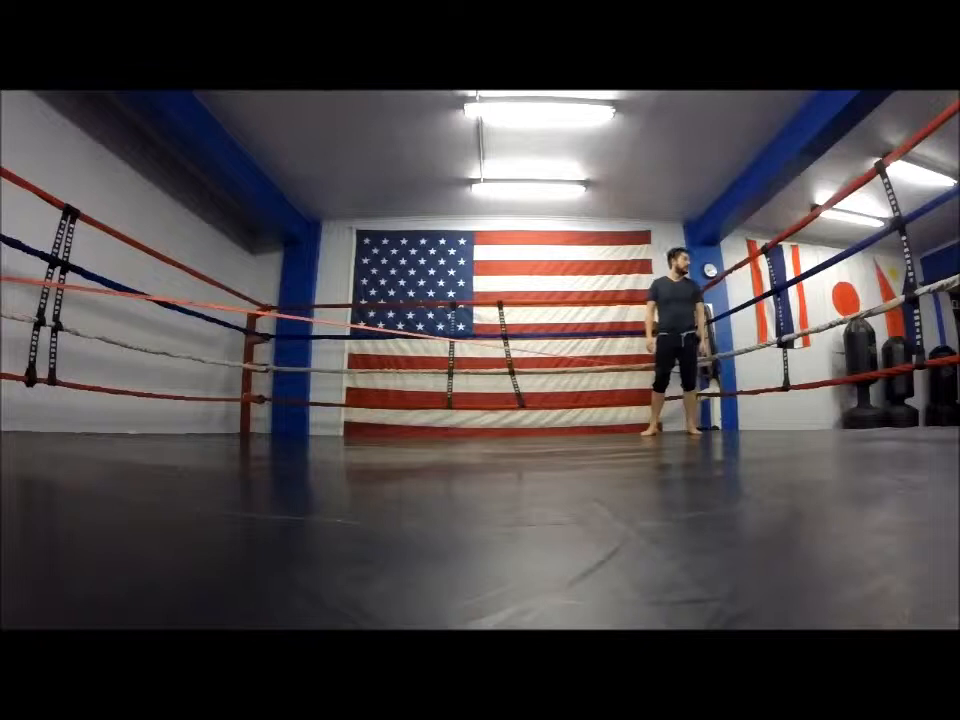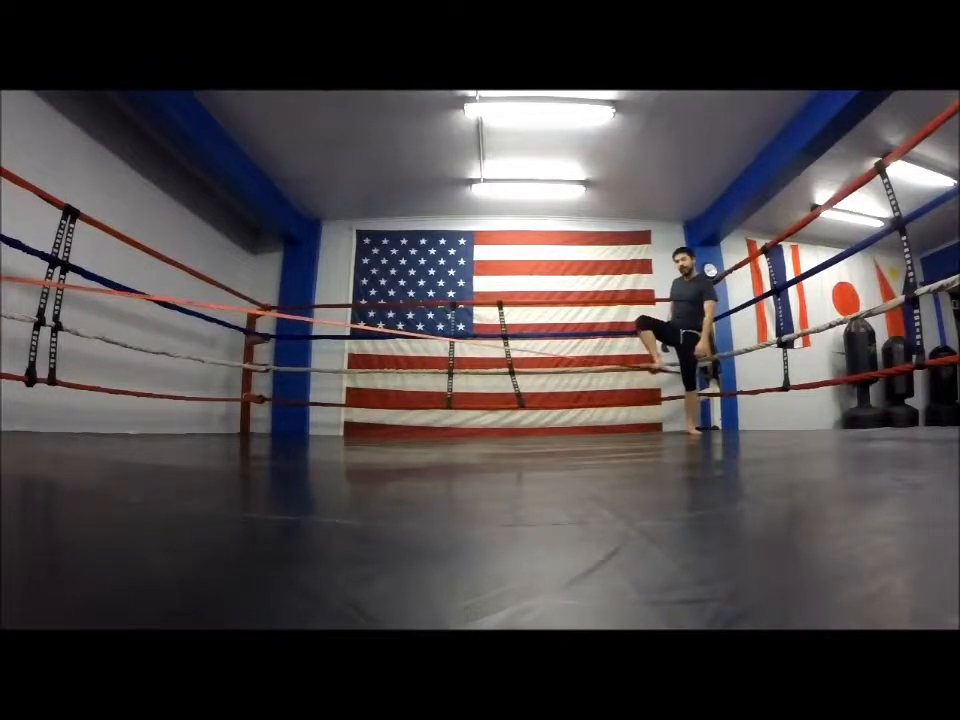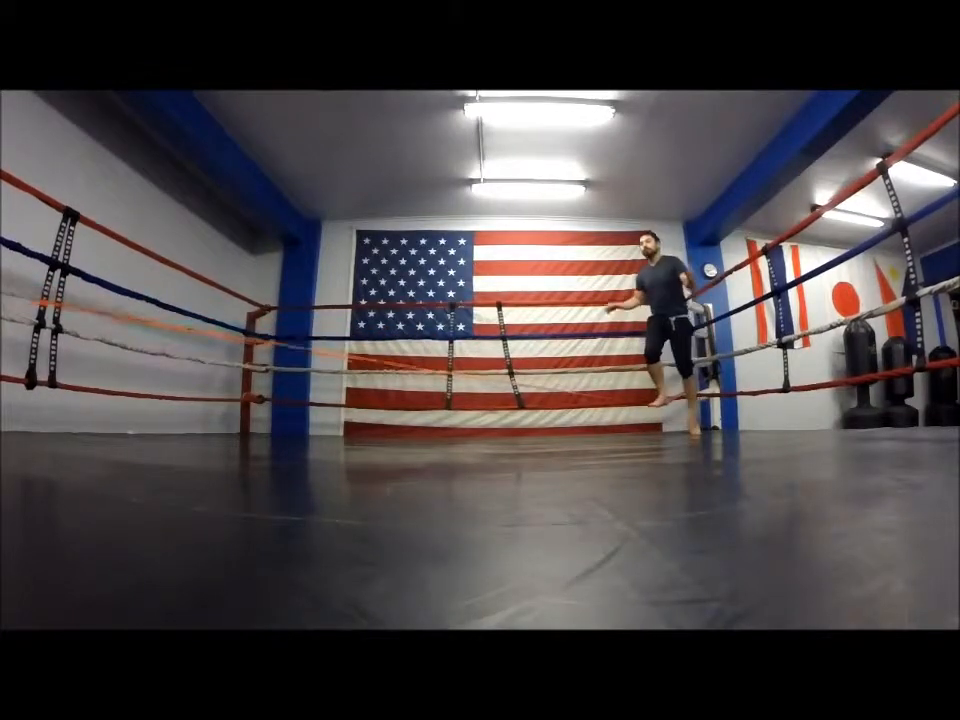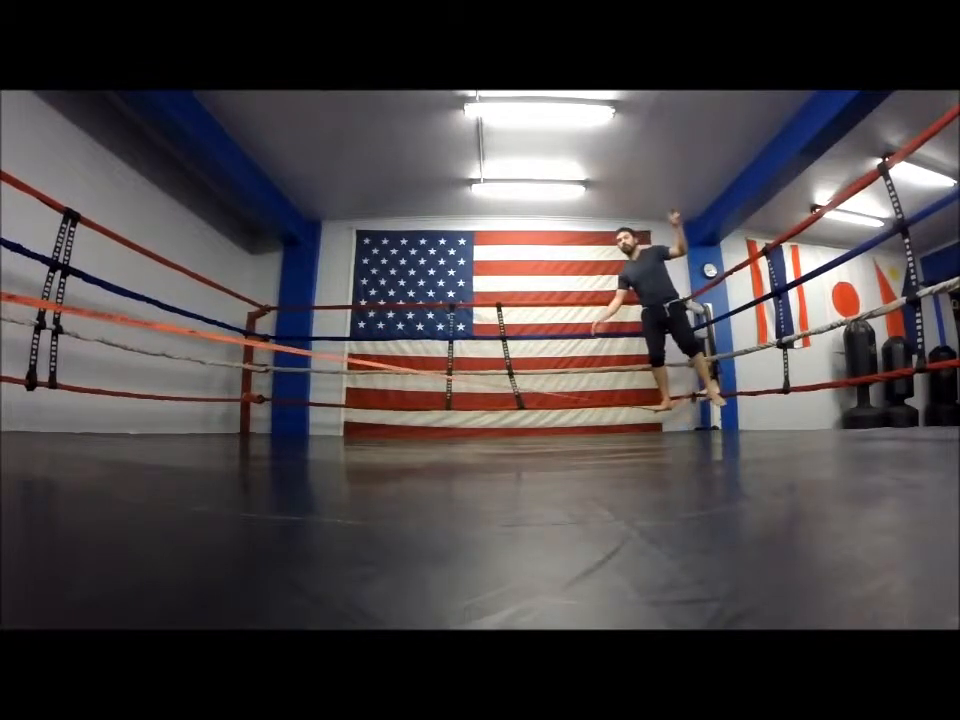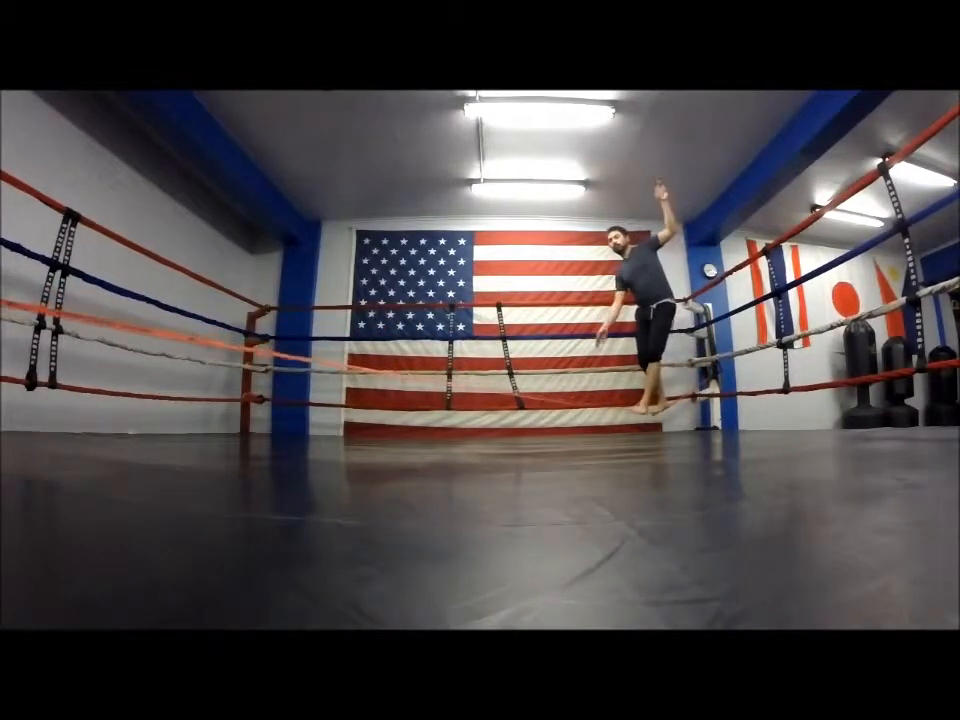
dt=1s
person 1, frame 1
left shoulder: (692, 286)
right shoulder: (658, 284)
left elbow: (700, 313)
right elbow: (650, 310)
left wrist: (703, 339)
right wrist: (649, 336)
left hip: (688, 338)
right hip: (666, 337)
left knee: (689, 382)
right knee: (660, 380)
left ankle: (691, 425)
right ankle: (653, 425)
person 1, frame 2
left shoulder: (704, 284)
right shoulder: (676, 283)
left elbow: (709, 313)
left wrist: (703, 340)
right wrist: (663, 335)
left hip: (690, 335)
right hip: (673, 329)
left knee: (689, 380)
right knee: (643, 320)
left ankle: (691, 425)
right ankle: (658, 362)
person 1, frame 3
left shoulder: (672, 262)
right shoulder: (642, 273)
left elbow: (689, 286)
right elbow: (636, 299)
left wrist: (689, 279)
right wrist: (617, 305)
left hip: (679, 319)
right hip: (658, 319)
left knee: (685, 366)
right knee: (650, 353)
left ankle: (693, 419)
right ankle: (662, 393)
person 1, frame 4
left shoulder: (654, 253)
right shoulder: (625, 272)
left elbow: (680, 250)
right elbow: (619, 300)
left wrist: (677, 227)
right wrist: (602, 318)
left hip: (672, 307)
right hip: (650, 314)
left knee: (690, 345)
right knee: (655, 357)
left ankle: (711, 389)
right ankle: (666, 400)
person 1, frame 5
left shoulder: (646, 247)
right shoulder: (621, 272)
left elbow: (672, 230)
right elbow: (618, 302)
left wrist: (664, 201)
right wrist: (607, 325)
left hip: (663, 306)
right hip: (643, 311)
left knee: (653, 353)
right knee: (644, 357)
left ankle: (645, 403)
right ankle: (661, 400)
